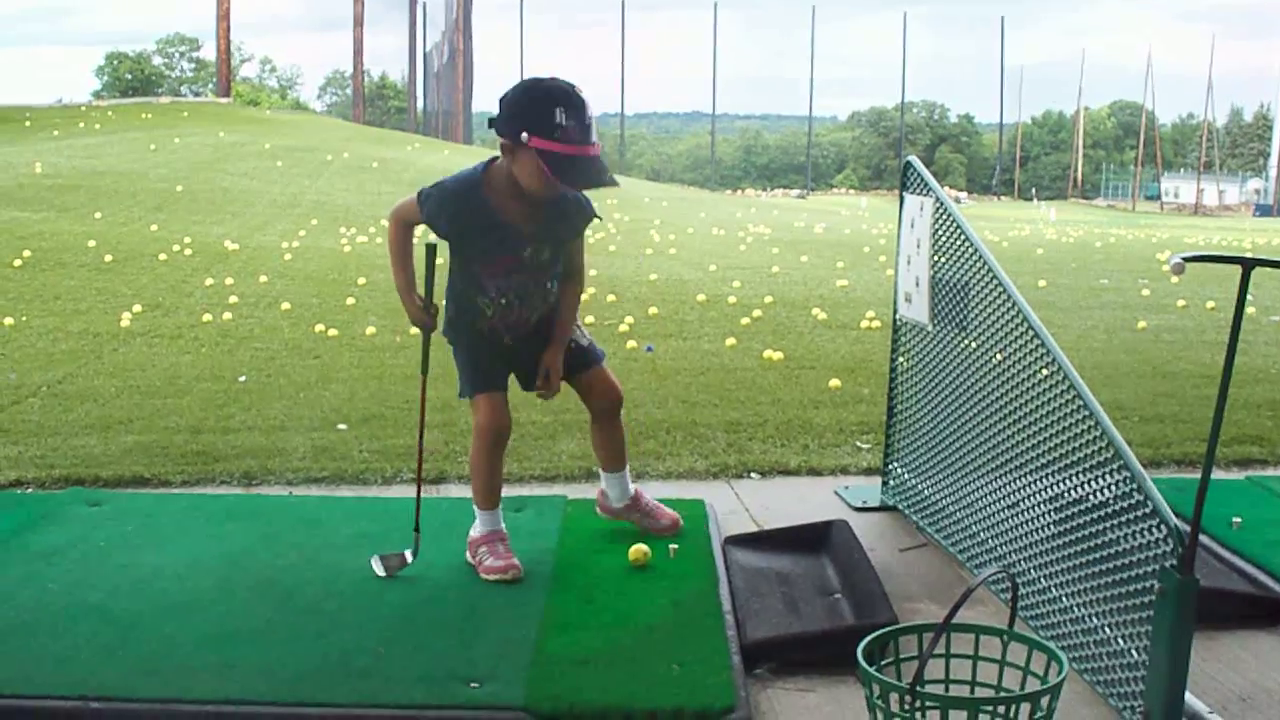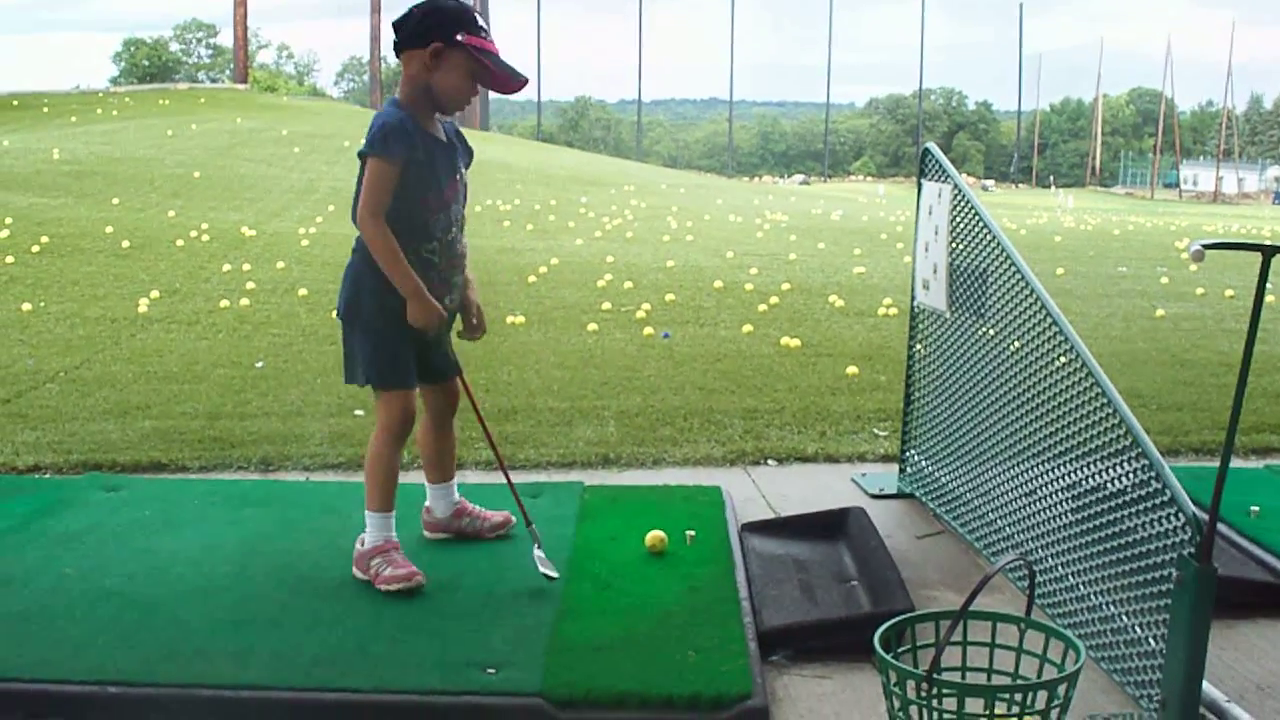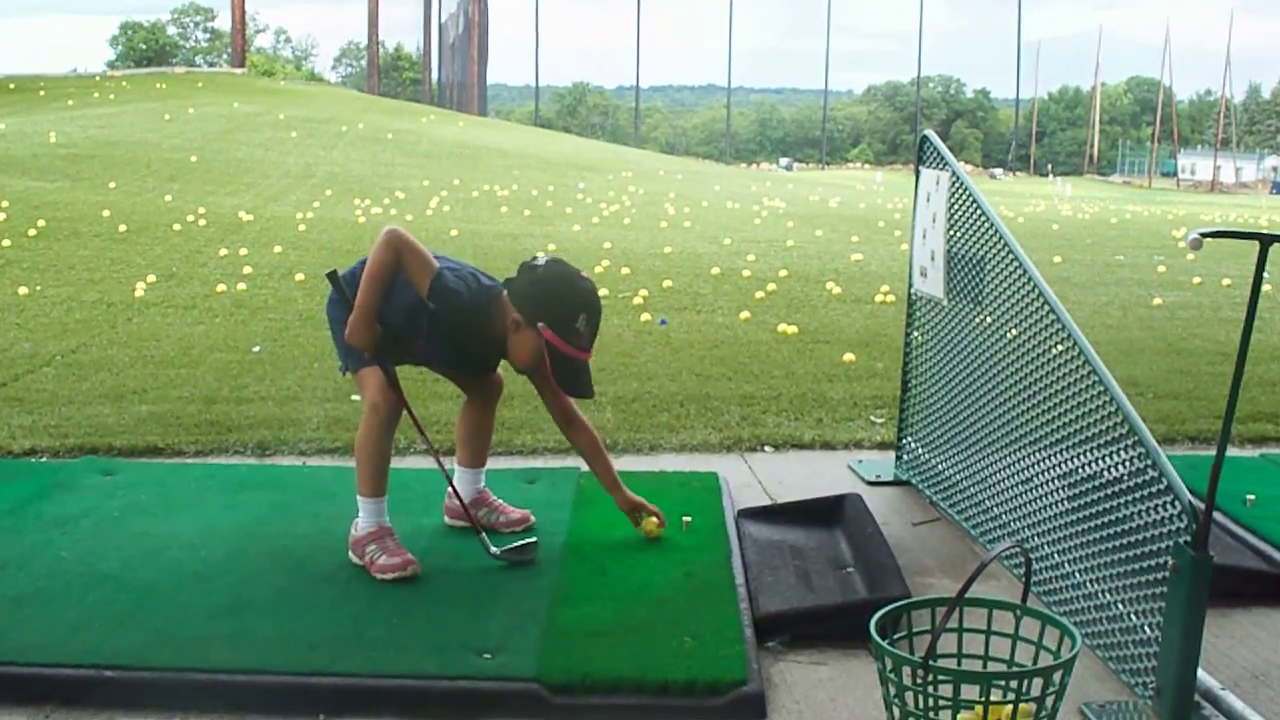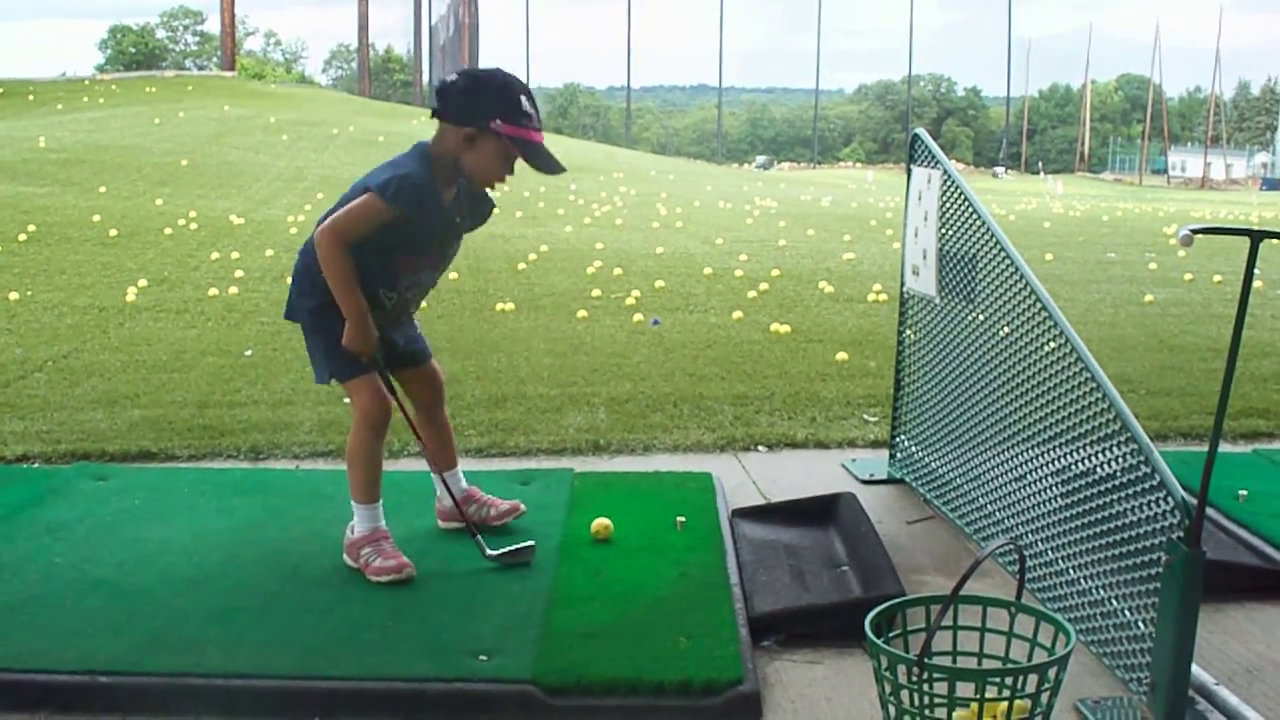
dt=1s
person 1, frame 1
left shoulder: (568, 206)
right shoulder: (459, 196)
left elbow: (573, 278)
right elbow: (398, 218)
left wrist: (557, 346)
right wrist: (409, 296)
left hip: (546, 319)
right hip: (479, 324)
left knee: (605, 394)
right knee: (492, 420)
left ankle: (620, 494)
right ankle: (486, 531)
person 1, frame 2
left shoulder: (448, 138)
right shoulder: (394, 129)
right elbow: (369, 219)
left wrist: (466, 296)
right wrist: (416, 295)
left hip: (430, 301)
right hip: (386, 300)
left knee: (447, 400)
right knee: (399, 410)
left ankle: (443, 506)
right ankle: (375, 544)
person 1, frame 3
left shoulder: (522, 337)
right shoulder: (459, 301)
left elbow: (570, 421)
right elbow: (392, 238)
left wrist: (620, 493)
right wrist: (362, 317)
left hip: (411, 314)
right hip: (360, 304)
left knee: (486, 386)
right knee: (383, 399)
left ankle: (467, 496)
right ankle: (369, 530)
person 1, frame 4
left shoulder: (463, 196)
right shoulder: (408, 184)
right elbow: (328, 240)
left wrist: (396, 318)
right wrist: (356, 321)
left hip: (384, 300)
right hip: (329, 297)
left knee: (428, 385)
right knee: (373, 404)
left ankle: (457, 500)
right ankle: (365, 533)
